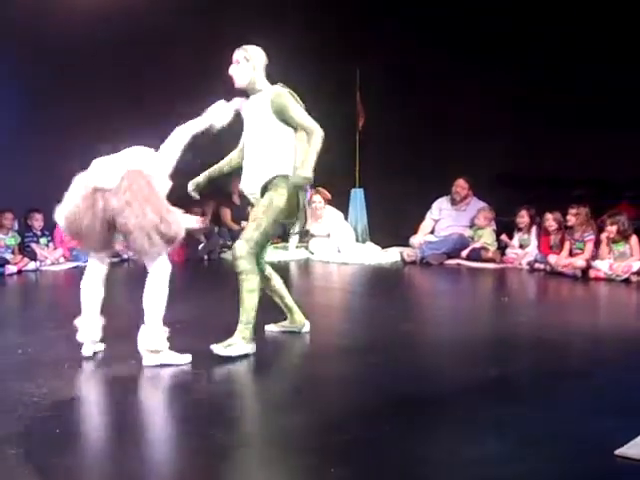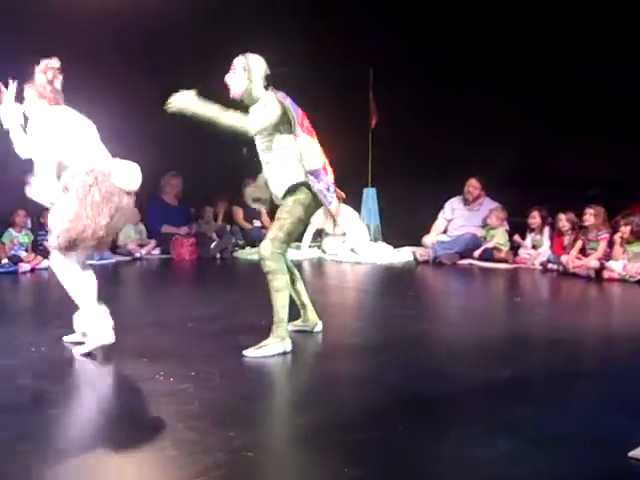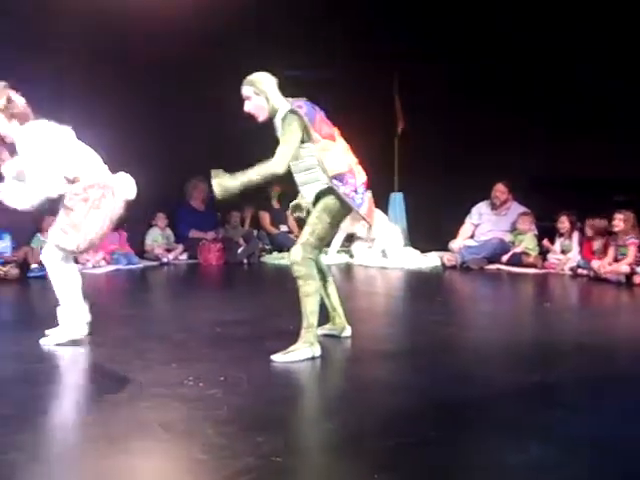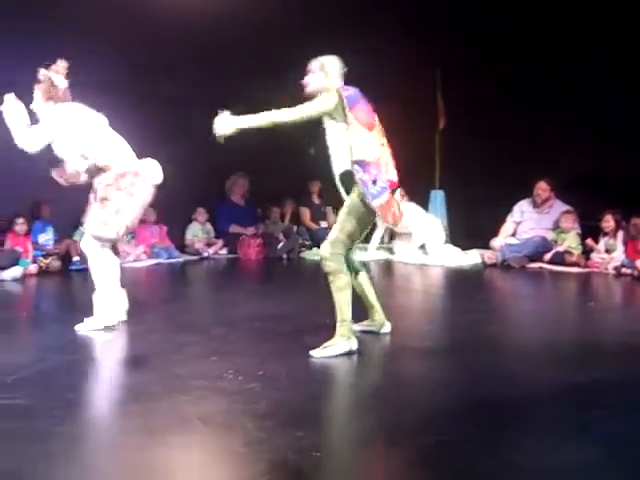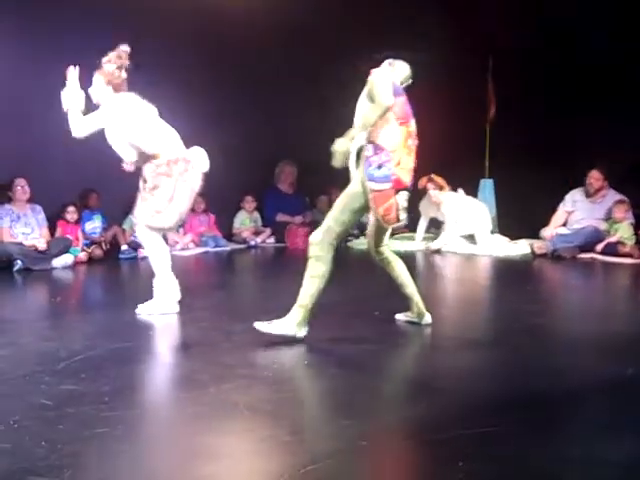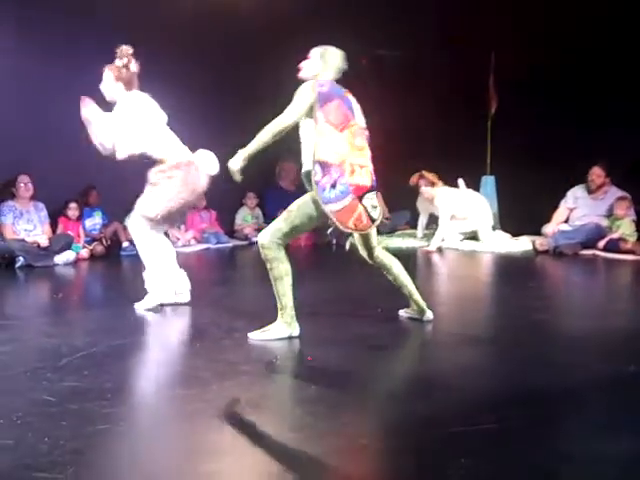
dt=0.4s
person 1, frame 1
left shoulder: (276, 96)
right shoulder: (250, 106)
left elbow: (315, 131)
right elbow: (243, 151)
left wrist: (305, 168)
right wrist: (205, 175)
left hip: (281, 187)
right hip: (263, 190)
left knee: (244, 250)
right knee: (252, 258)
left ankle: (244, 336)
right ankle: (296, 318)
person 1, frame 2
left shoulder: (271, 103)
right shoulder: (261, 107)
left elbow: (251, 127)
left wrist: (200, 108)
right wrist: (261, 184)
left hip: (303, 187)
right hip: (293, 188)
left knee: (270, 250)
right knee: (275, 252)
left ankle: (279, 336)
right ankle: (309, 317)
person 1, frame 3
left shoulder: (291, 117)
right shoulder: (293, 113)
left elbow: (279, 165)
left wrist: (235, 183)
right wrist: (304, 196)
left hip: (336, 191)
right hip: (331, 191)
left knee: (301, 255)
right knee: (310, 255)
left ankle: (308, 341)
right ankle: (338, 322)
person 1, frame 4
left shoulder: (334, 96)
right shoulder: (350, 100)
left elbow: (287, 115)
left wrist: (238, 122)
left hip: (367, 184)
right hip: (373, 184)
left knee: (331, 251)
right knee: (341, 252)
left ankle: (344, 336)
right ankle: (377, 318)
person 1, frame 5
left shoulder: (380, 82)
right shoulder: (401, 104)
left elbow: (385, 103)
left wrist: (349, 138)
left hip: (374, 173)
right hip: (392, 180)
left knee: (323, 239)
right knee: (378, 248)
left ankle: (297, 319)
right ankle: (419, 310)
person 1, frame 6
left shoulder: (313, 88)
right shoulder: (346, 97)
left elbow: (285, 121)
left wrist: (243, 155)
left knee: (270, 239)
right knee: (371, 251)
left ankle: (286, 321)
right ankle: (419, 306)
person 2, frame 1
right shoulder: (155, 161)
left hip: (91, 192)
right hip: (129, 189)
left knee: (97, 262)
right knee: (159, 267)
left ankle: (89, 337)
right ankle: (153, 346)
person 2, frame 2
left shoulder: (40, 121)
right shoulder: (71, 117)
left elbow: (45, 168)
left hip: (91, 187)
right hip: (115, 184)
left knee: (63, 258)
right knee: (74, 259)
left ankle: (97, 326)
right ankle: (91, 327)
person 2, frame 3
left shoulder: (30, 139)
right shoulder: (33, 136)
left elbow: (51, 181)
left hip: (92, 193)
right hip: (87, 193)
left knee: (54, 255)
right knee: (59, 256)
left ankle: (72, 324)
right ankle: (77, 319)
person 2, frame 4
left shoulder: (60, 118)
right shoulder: (68, 116)
left elbow: (30, 143)
left hip: (123, 180)
right hip: (115, 180)
left knee: (95, 245)
right knee: (95, 244)
left ankle: (106, 312)
right ankle: (115, 307)
person 2, frame 5
left shoulder: (118, 107)
right shoulder: (116, 107)
left hip: (172, 169)
right hip: (164, 169)
left knee: (149, 232)
right knee: (147, 231)
left ankle: (167, 297)
right ankle: (166, 294)
person 2, frame 6
left shoulder: (133, 105)
right shoulder: (125, 107)
left hip: (177, 171)
right hip: (175, 170)
left knee: (138, 224)
right knee: (152, 229)
left ankle: (159, 288)
right ankle: (177, 288)
